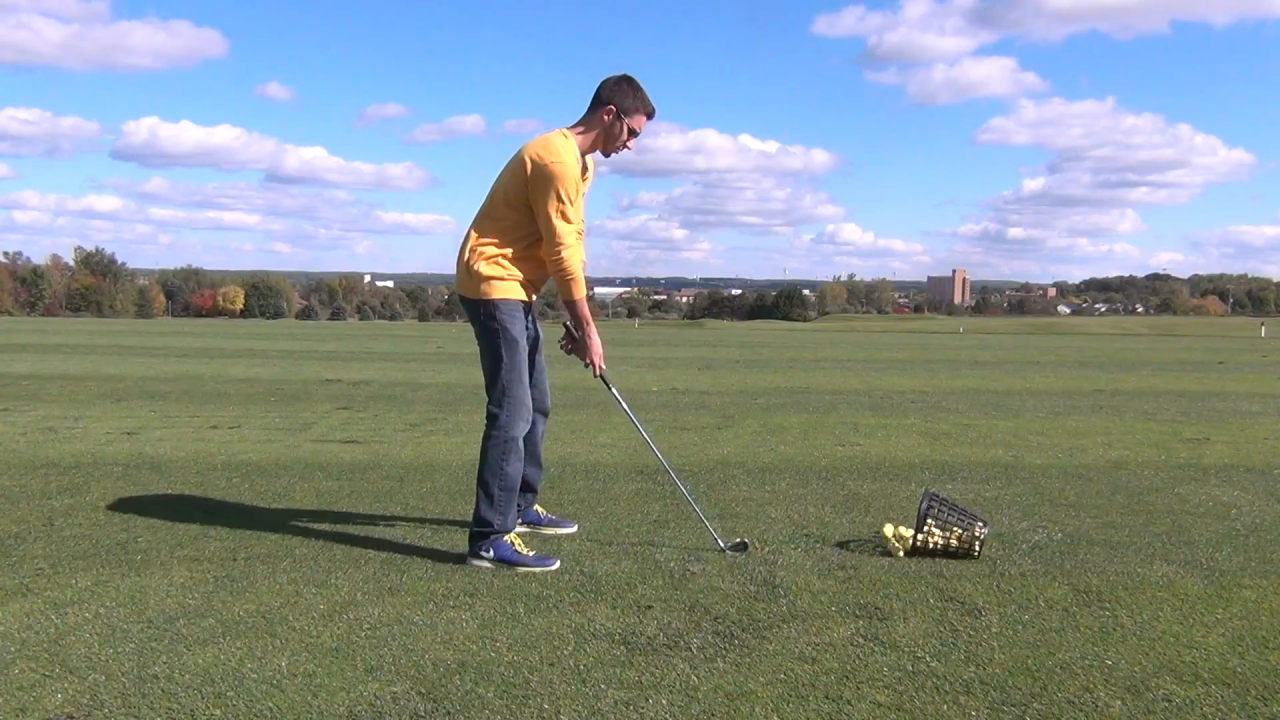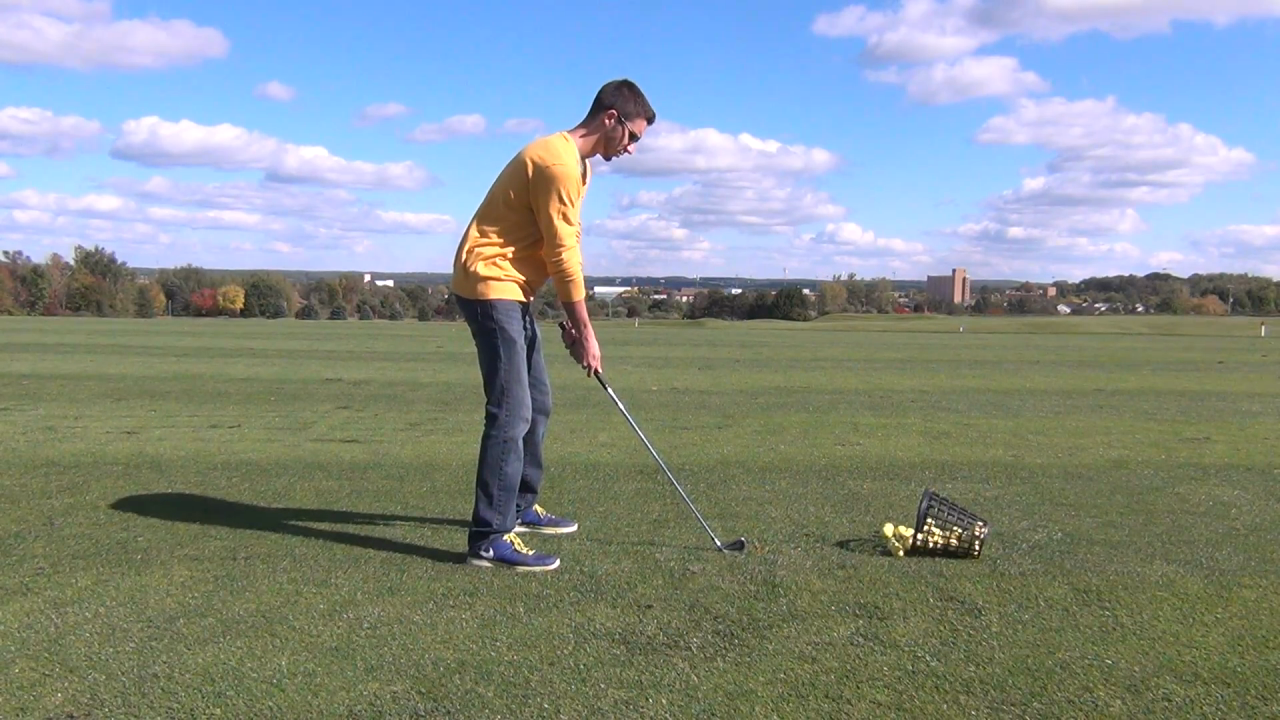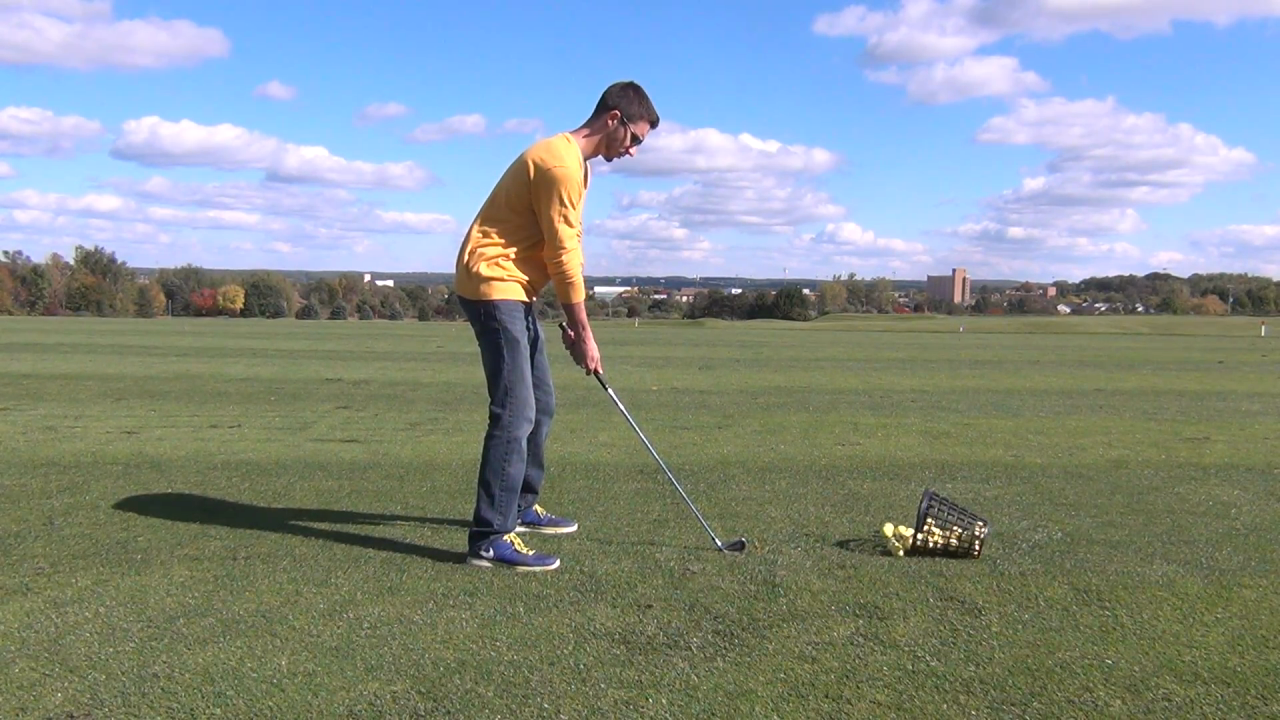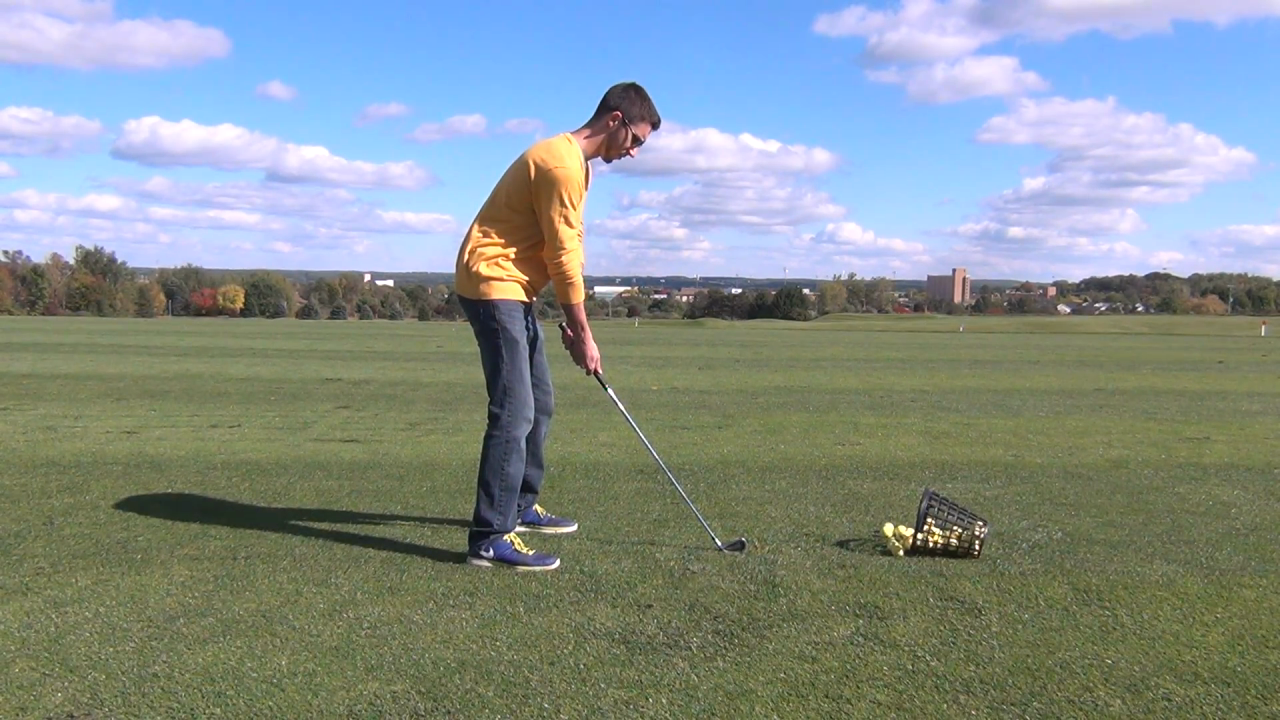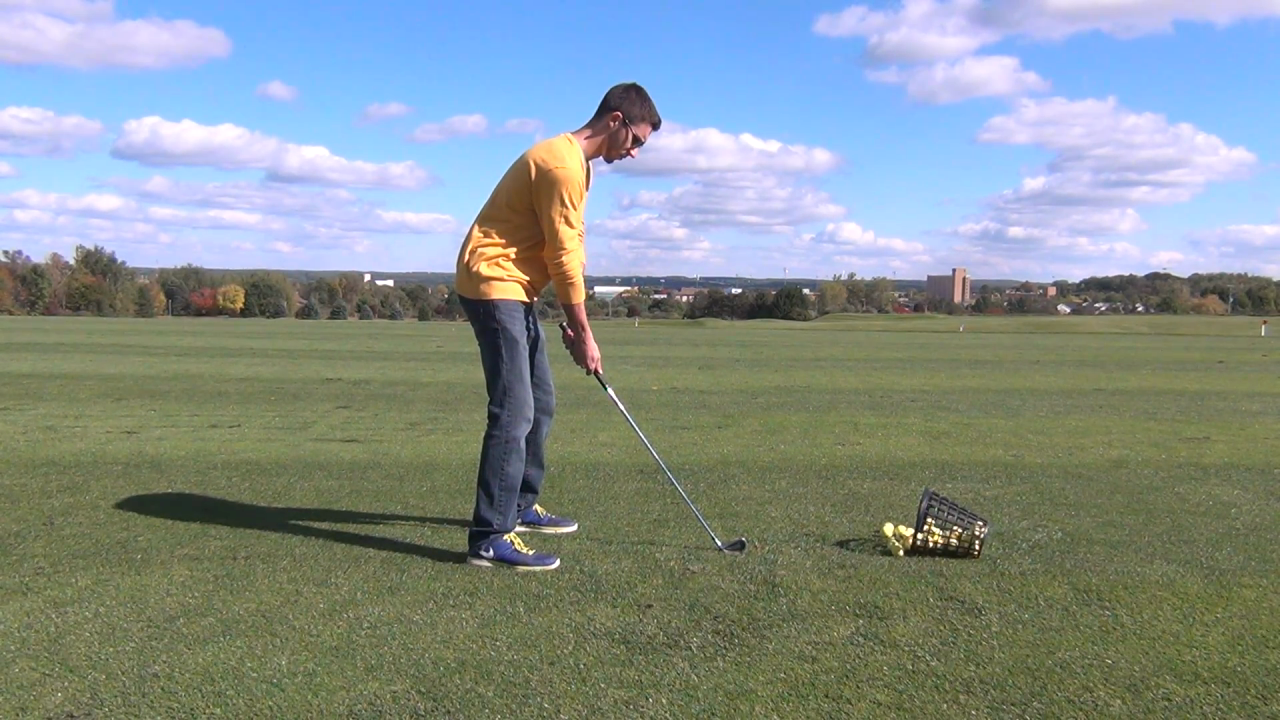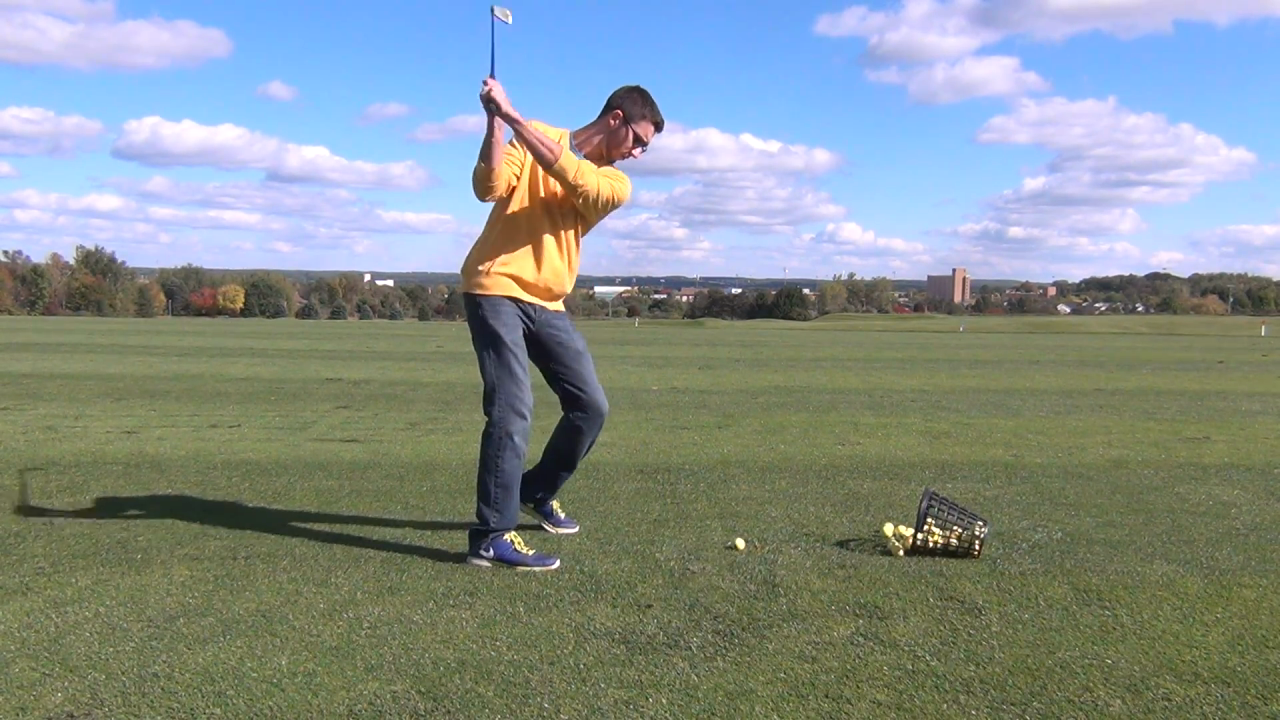
dt=0.7s
person 1, frame 1
left shoulder: (581, 163)
right shoulder: (556, 159)
left elbow: (572, 245)
right elbow: (561, 253)
left wrist: (578, 323)
right wrist: (588, 330)
left hip: (514, 289)
right hip: (494, 285)
left knee: (536, 405)
right knee: (512, 411)
left ankle: (519, 507)
right ankle: (490, 538)
person 1, frame 2
left shoulder: (578, 164)
right shoulder: (557, 161)
left elbow: (566, 249)
right elbow: (562, 254)
left wrist: (574, 323)
right wrist: (585, 332)
left hip: (510, 288)
right hip: (490, 285)
left knee: (536, 404)
right knee: (512, 412)
left ankle: (520, 507)
right ankle: (490, 537)
person 1, frame 3
left shoulder: (575, 162)
right shoulder: (560, 162)
left elbow: (568, 248)
right elbow: (562, 256)
left wrist: (575, 324)
right wrist: (583, 333)
left hip: (512, 289)
right hip: (494, 285)
left knee: (539, 404)
right knee: (516, 411)
left ankle: (520, 506)
right ankle: (490, 537)
person 1, frame 4
left shoulder: (574, 160)
right shoulder: (561, 163)
left elbow: (569, 248)
right elbow: (562, 256)
left wrist: (575, 326)
right wrist: (582, 333)
left hip: (512, 289)
right hip: (494, 284)
left knee: (538, 404)
right knee: (514, 411)
left ankle: (519, 506)
right ankle: (490, 537)
person 1, frame 5
left shoulder: (578, 163)
right shoulder: (562, 164)
left elbow: (573, 248)
right elbow: (563, 256)
left wrist: (576, 324)
right wrist: (583, 333)
left hip: (515, 288)
right hip: (495, 284)
left knee: (540, 403)
right knee: (514, 411)
left ankle: (520, 505)
right ankle: (490, 537)
person 1, frame 6
left shoulder: (615, 184)
right shoulder: (532, 134)
left elbow: (569, 175)
right elbow: (489, 188)
left wrist: (511, 115)
right wrist: (496, 119)
left hip: (546, 302)
right hip: (494, 289)
left knee: (590, 406)
right knee: (512, 410)
left ankle: (537, 492)
right ankle: (491, 536)
